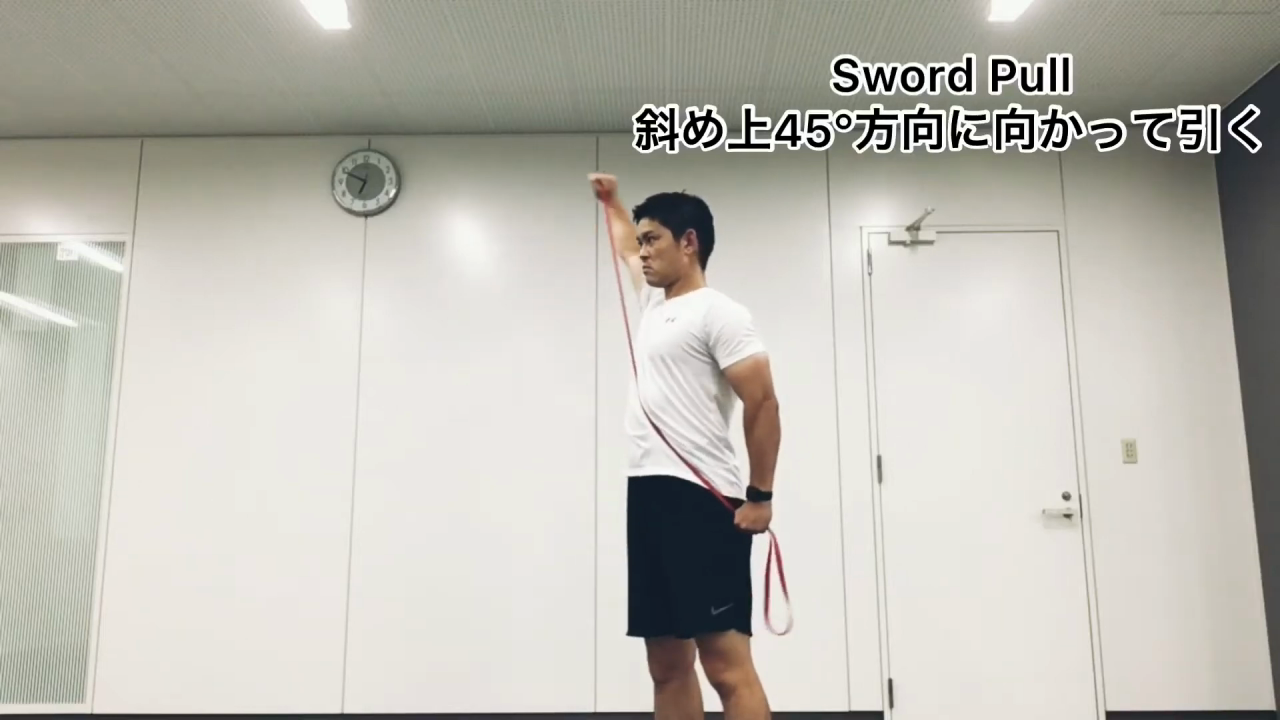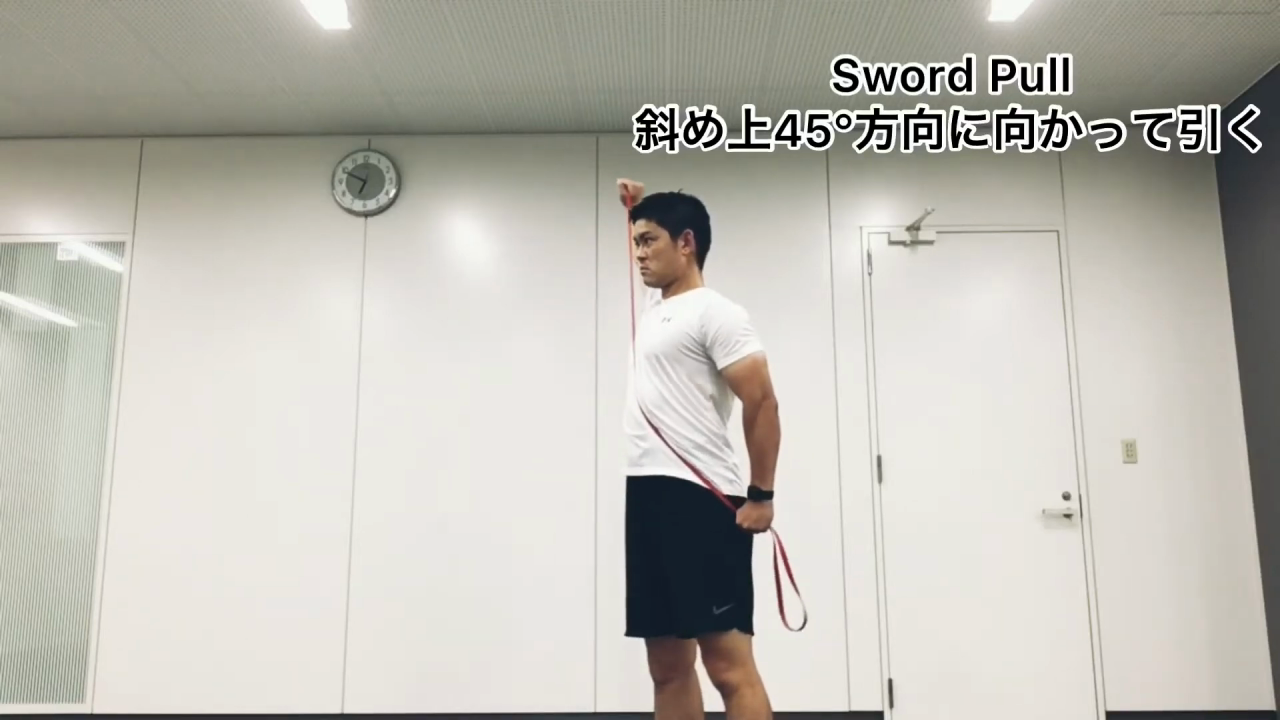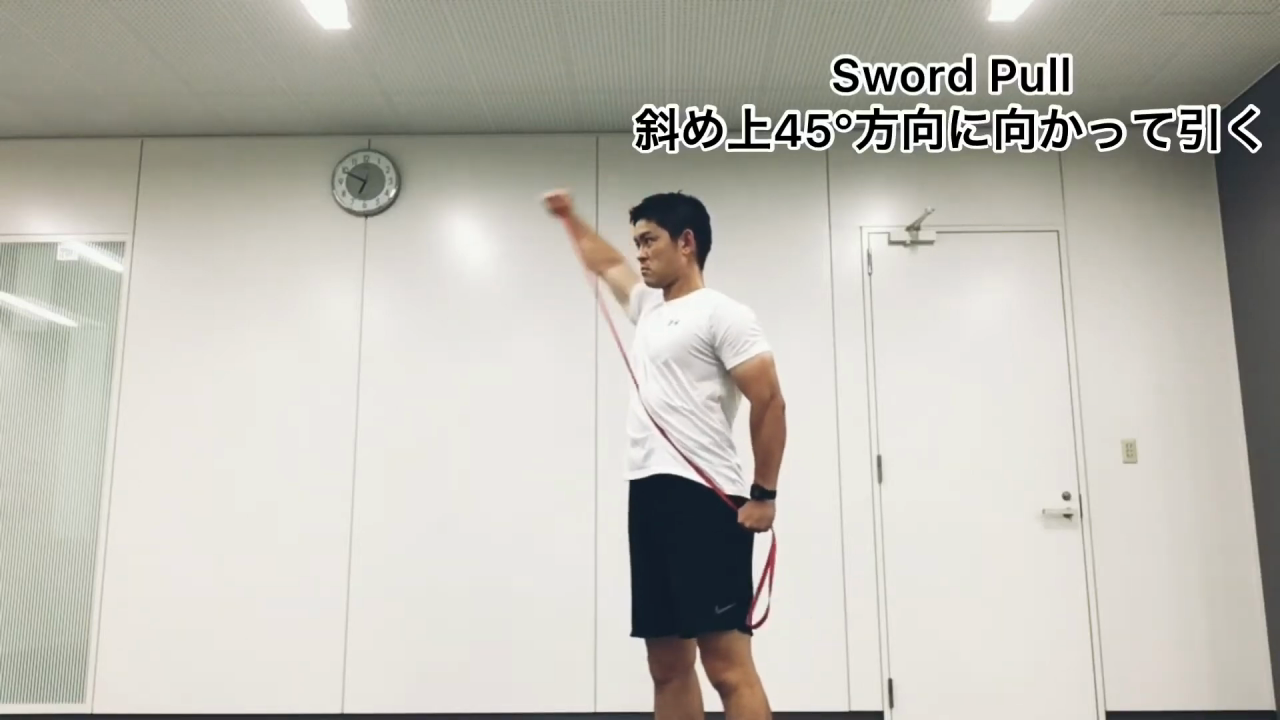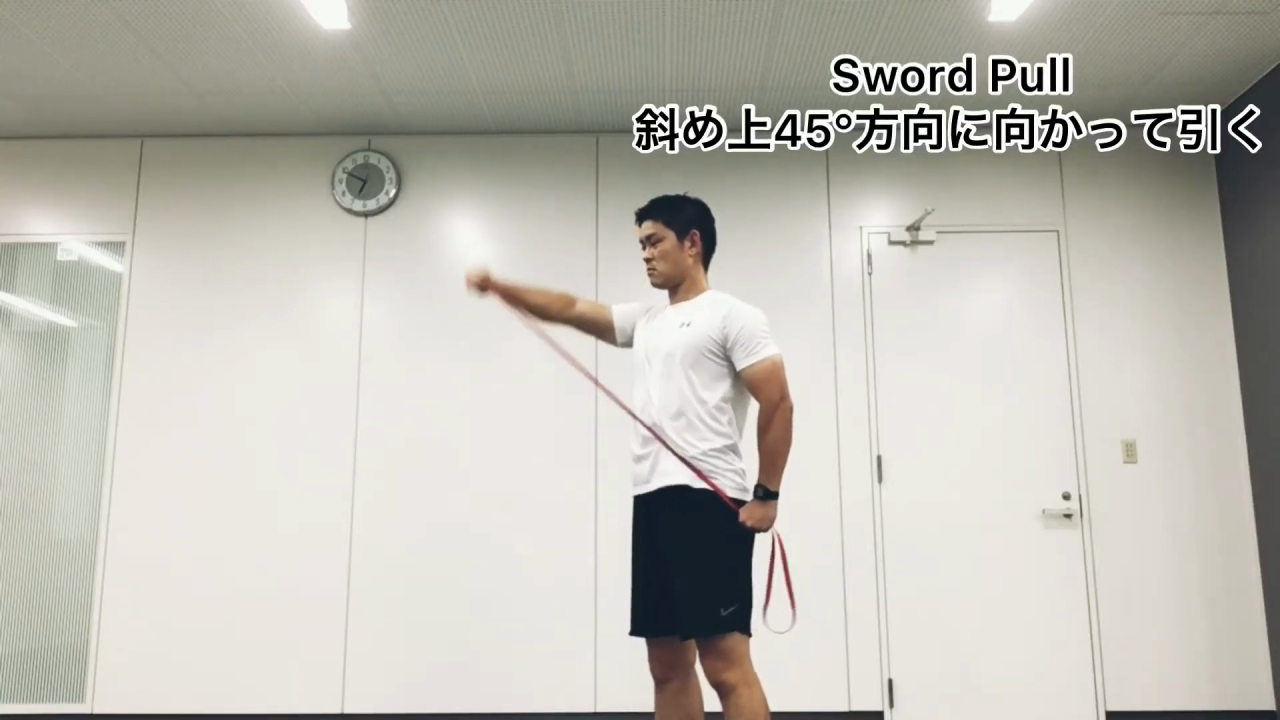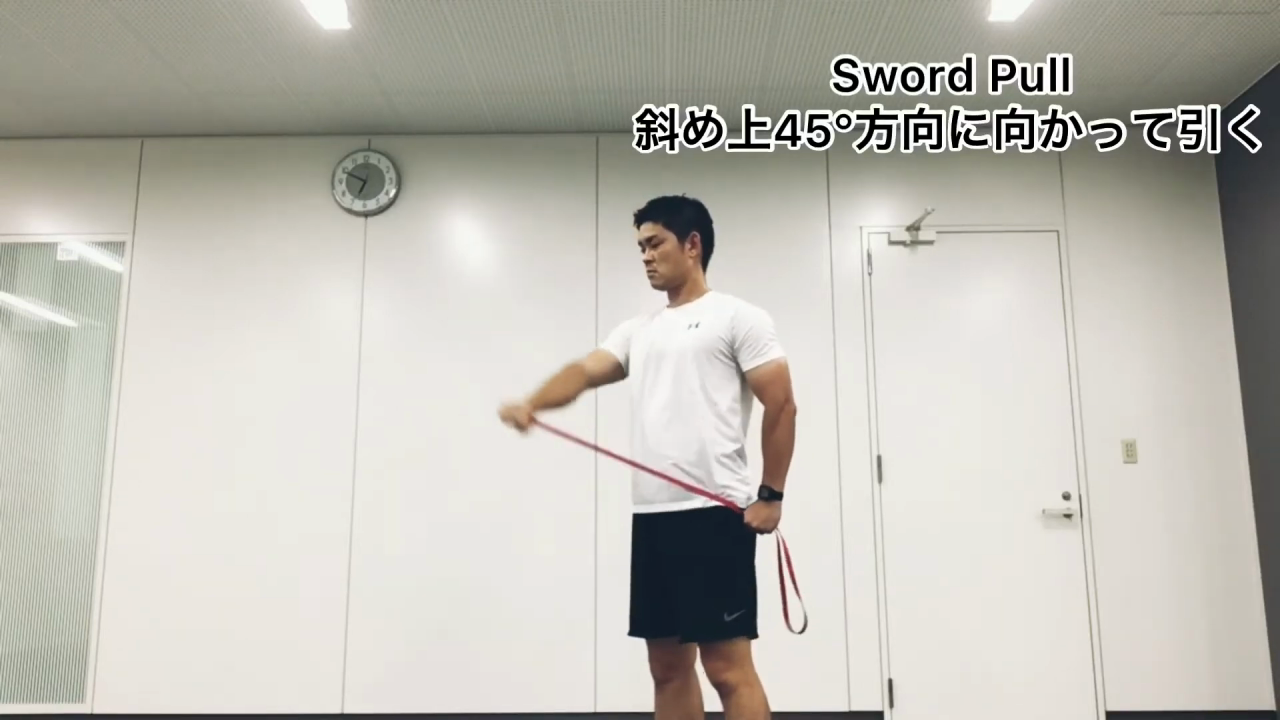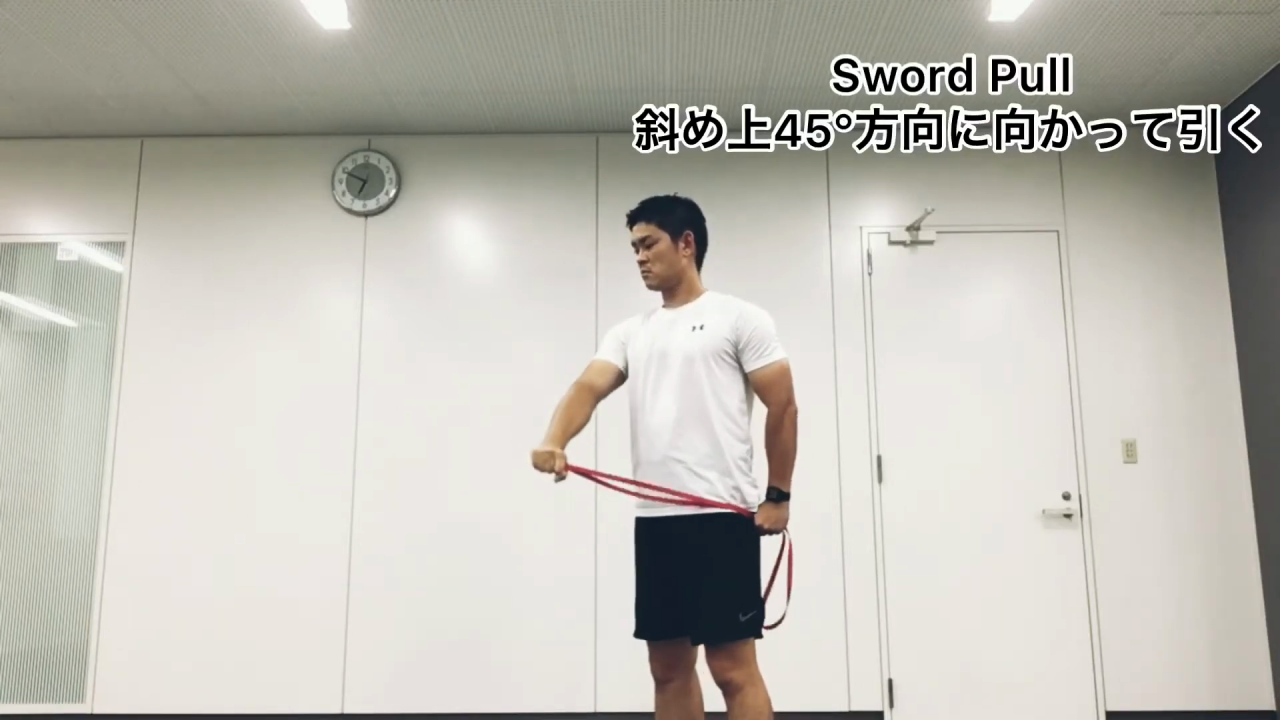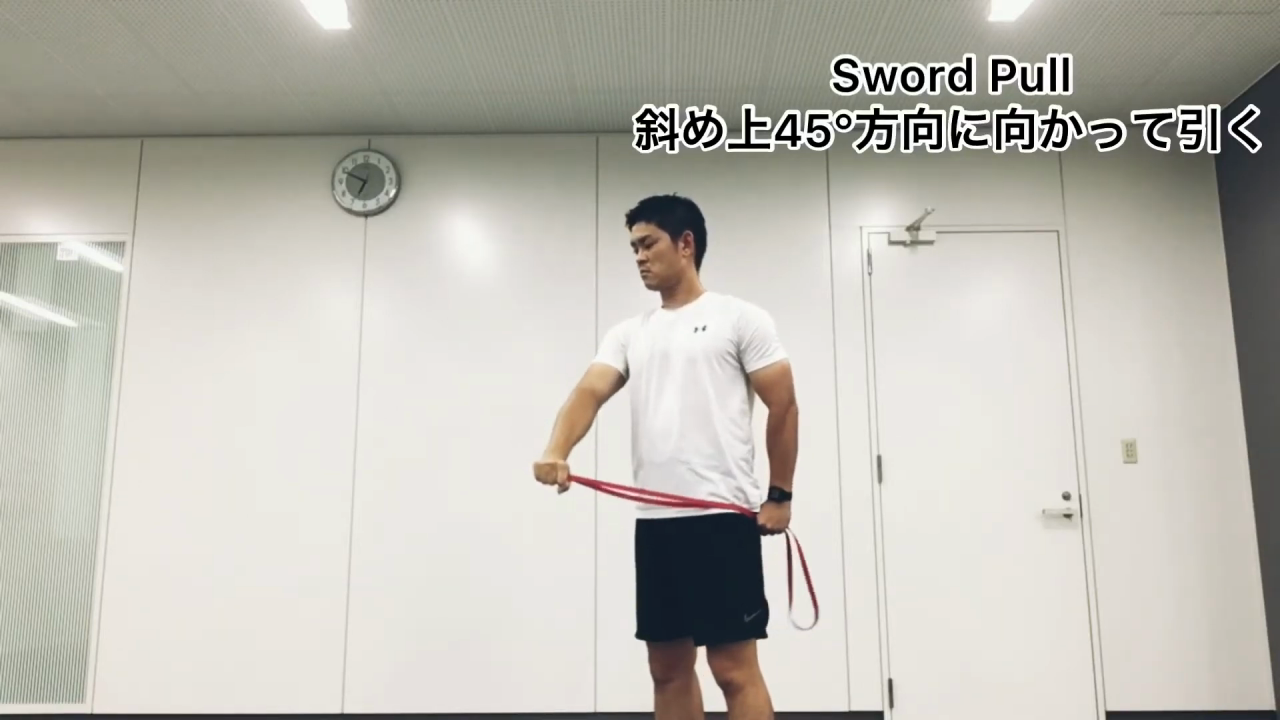
dt=0.3s
person 1, frame 1
left shoulder: (717, 313)
right shoulder: (655, 302)
left elbow: (762, 403)
right elbow: (627, 250)
left wrist: (759, 496)
right wrist: (611, 203)
left hip: (700, 501)
right hip: (649, 496)
left knee: (726, 663)
right knee: (668, 664)
person 1, frame 2
left shoulder: (714, 313)
right shoulder: (657, 304)
left elbow: (762, 404)
right elbow: (650, 255)
left wrist: (761, 495)
right wrist: (632, 207)
left hip: (700, 501)
right hip: (647, 497)
left knee: (727, 662)
right knee: (668, 665)
person 1, frame 3
left shoulder: (719, 313)
right shoulder: (650, 306)
left elbow: (769, 403)
right elbow: (607, 266)
left wrist: (762, 495)
right wrist: (570, 216)
left hip: (702, 500)
right hip: (649, 497)
left knee: (727, 661)
right knee: (668, 662)
person 1, frame 4
left shoulder: (732, 316)
right shoulder: (646, 319)
left elbow: (778, 404)
right elbow: (572, 309)
left wrist: (766, 495)
right wrist: (500, 286)
left hip: (707, 504)
right hip: (653, 503)
left knee: (726, 664)
right knee: (668, 664)
person 1, frame 5
left shoulder: (738, 318)
right shoulder: (639, 329)
left elbow: (781, 407)
right elbow: (584, 371)
left wrist: (771, 496)
right wrist: (530, 404)
left hip: (714, 513)
right hip: (652, 513)
left knee: (728, 666)
right knee: (669, 664)
person 1, frame 6
left shoulder: (739, 318)
right shoulder: (630, 332)
left elbow: (783, 407)
right elbow: (588, 388)
left wrist: (777, 496)
right wrist: (554, 442)
left hip: (721, 517)
right hip: (654, 519)
left knee: (732, 667)
right knee: (669, 666)
person 1, frame 7
left shoulder: (739, 318)
right shoulder: (629, 333)
left elbow: (784, 408)
right elbow: (588, 393)
left wrist: (780, 496)
right wrist: (556, 452)
left hip: (722, 516)
right hip: (655, 520)
left knee: (734, 668)
right knee: (668, 667)
